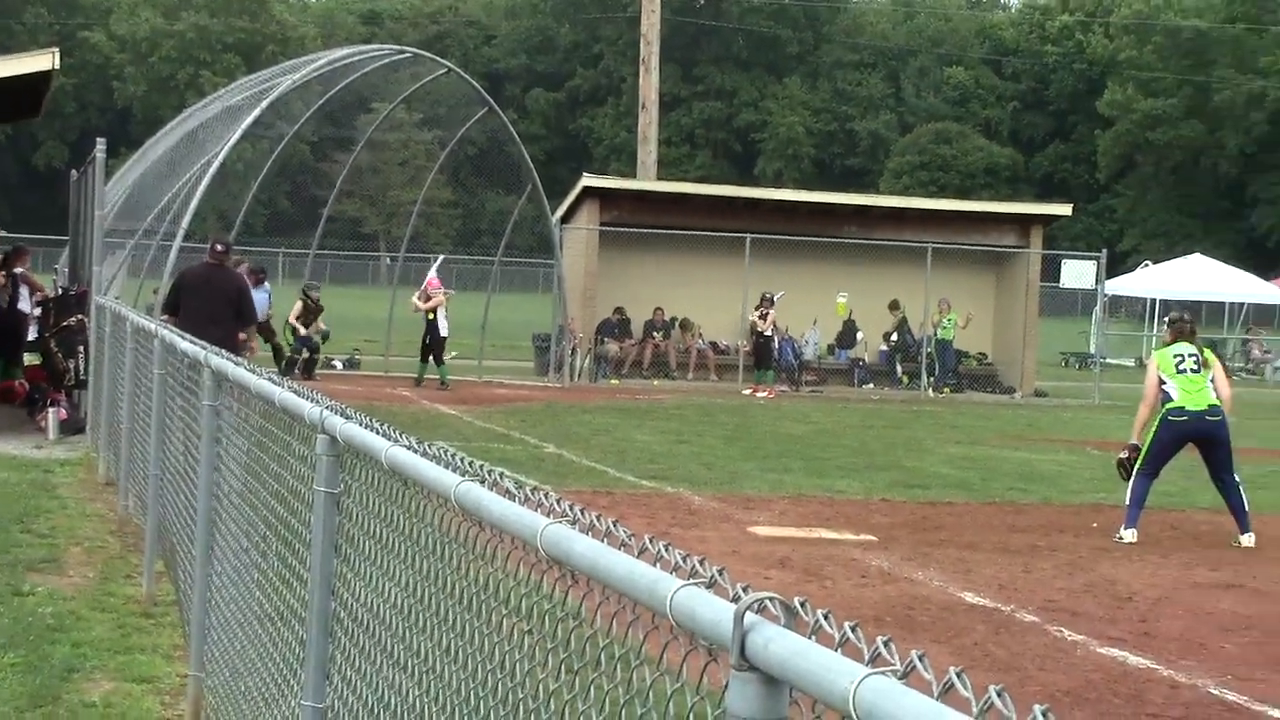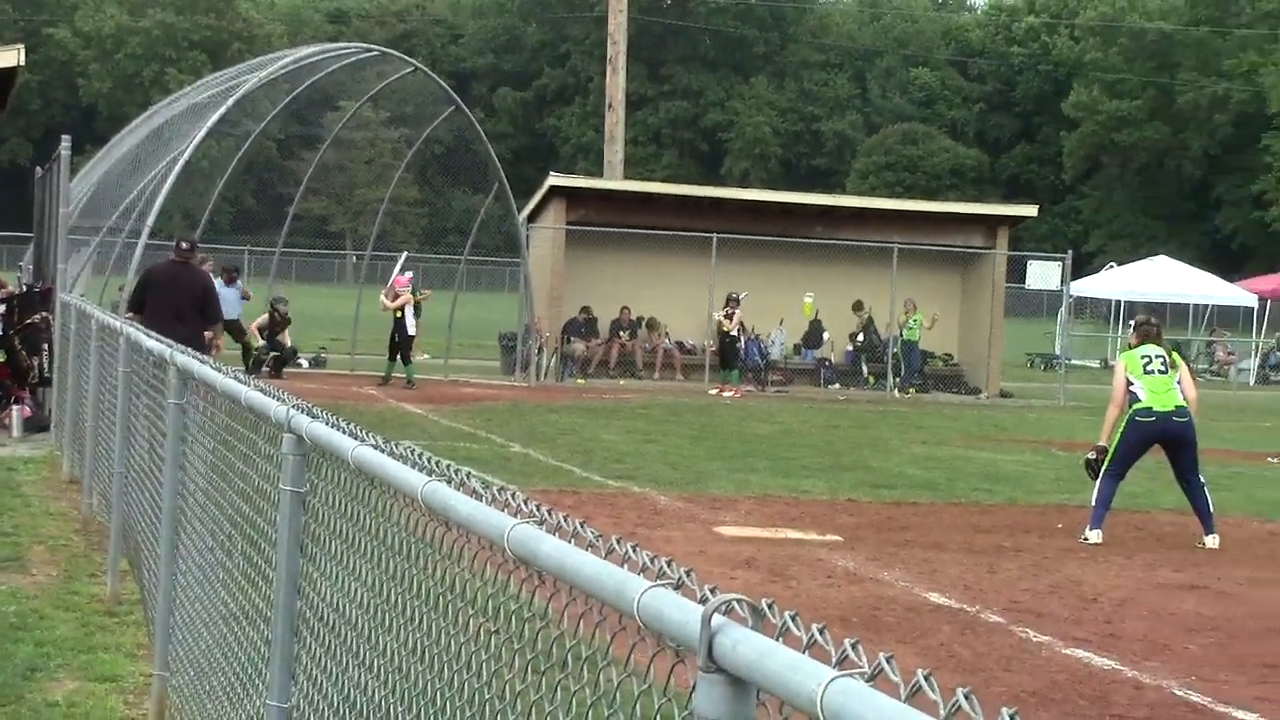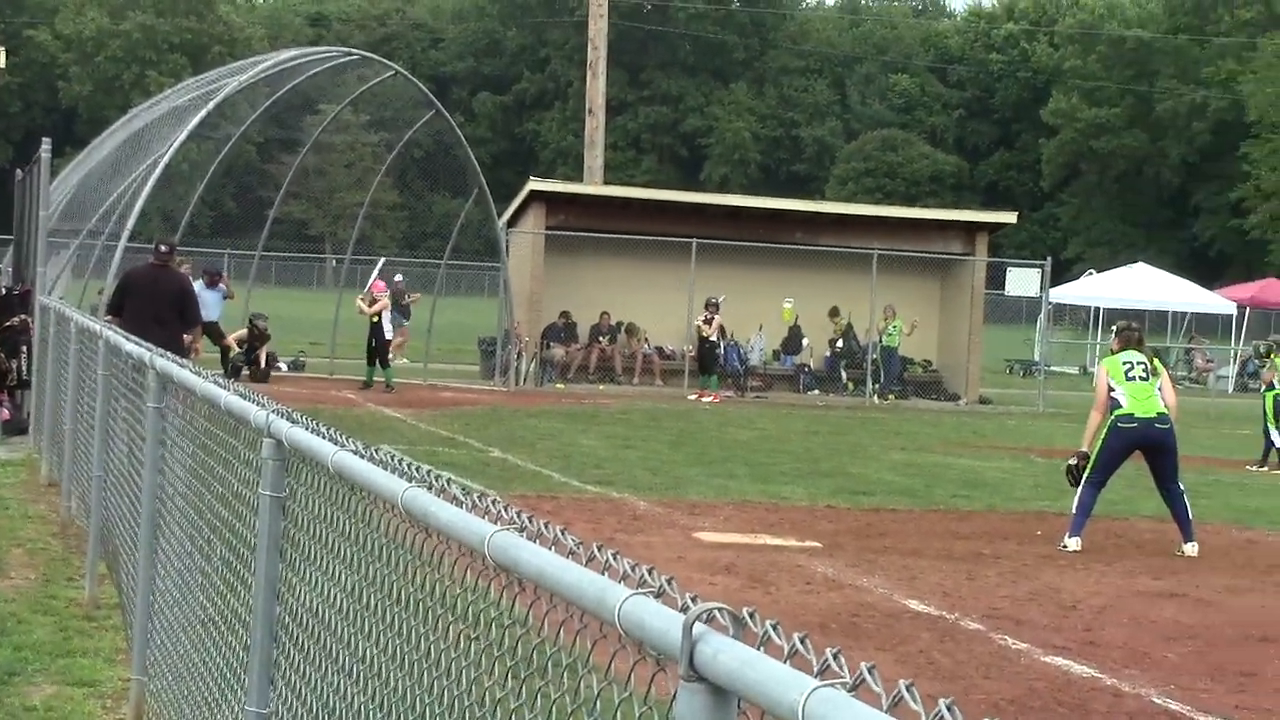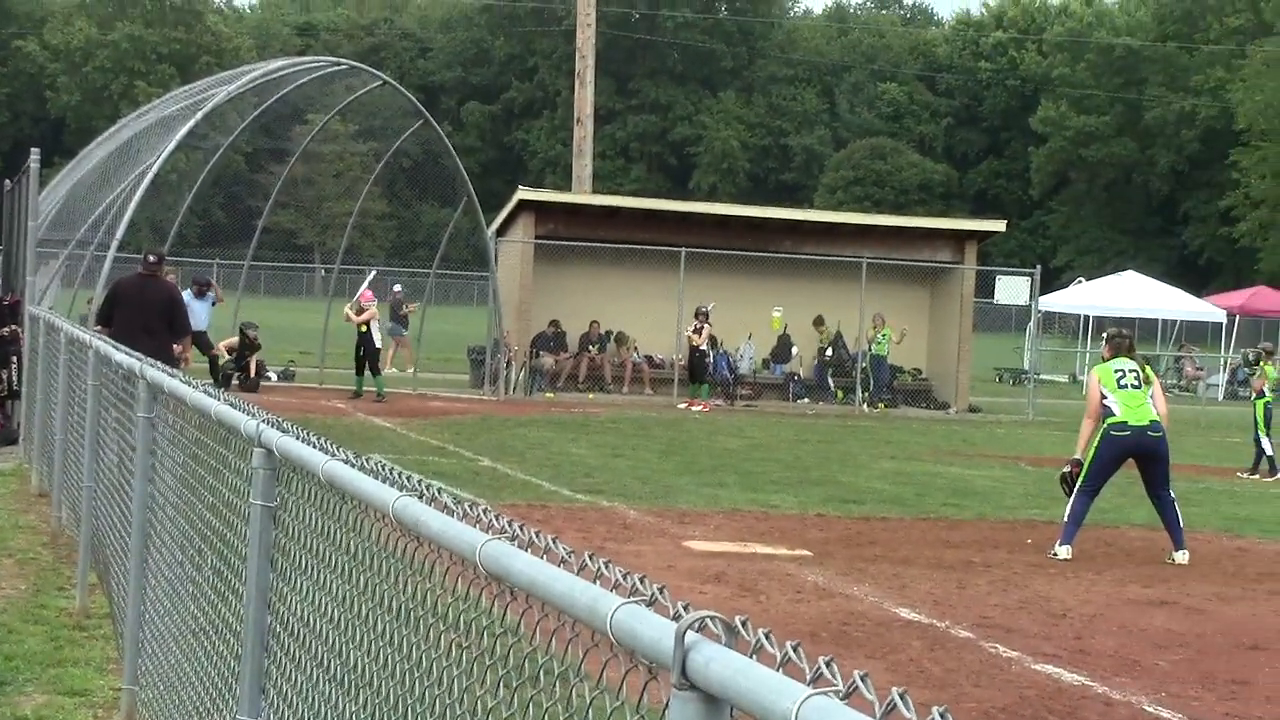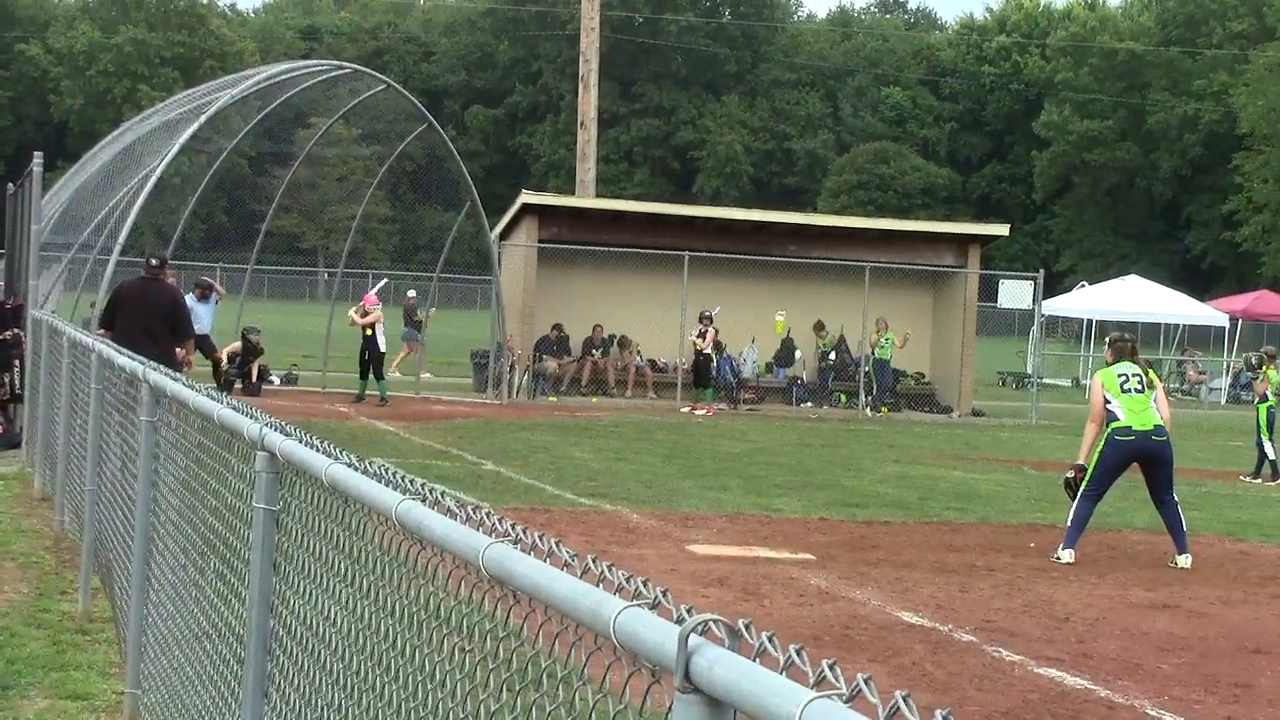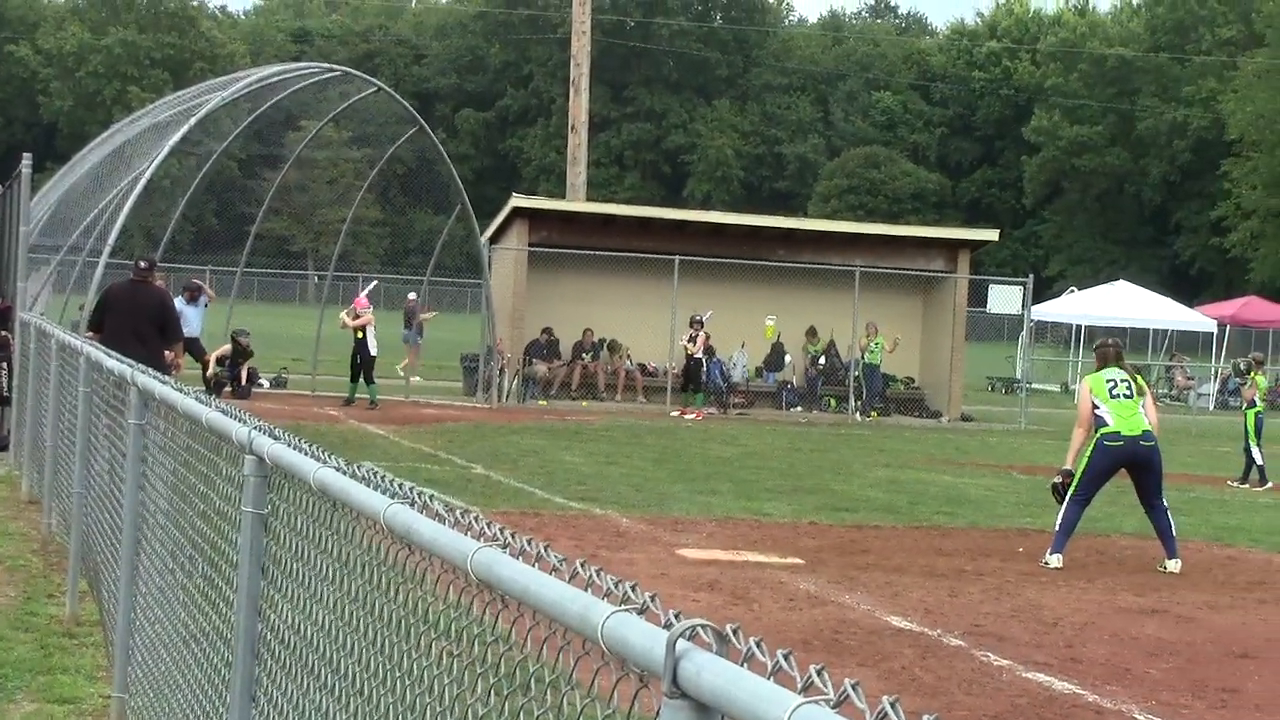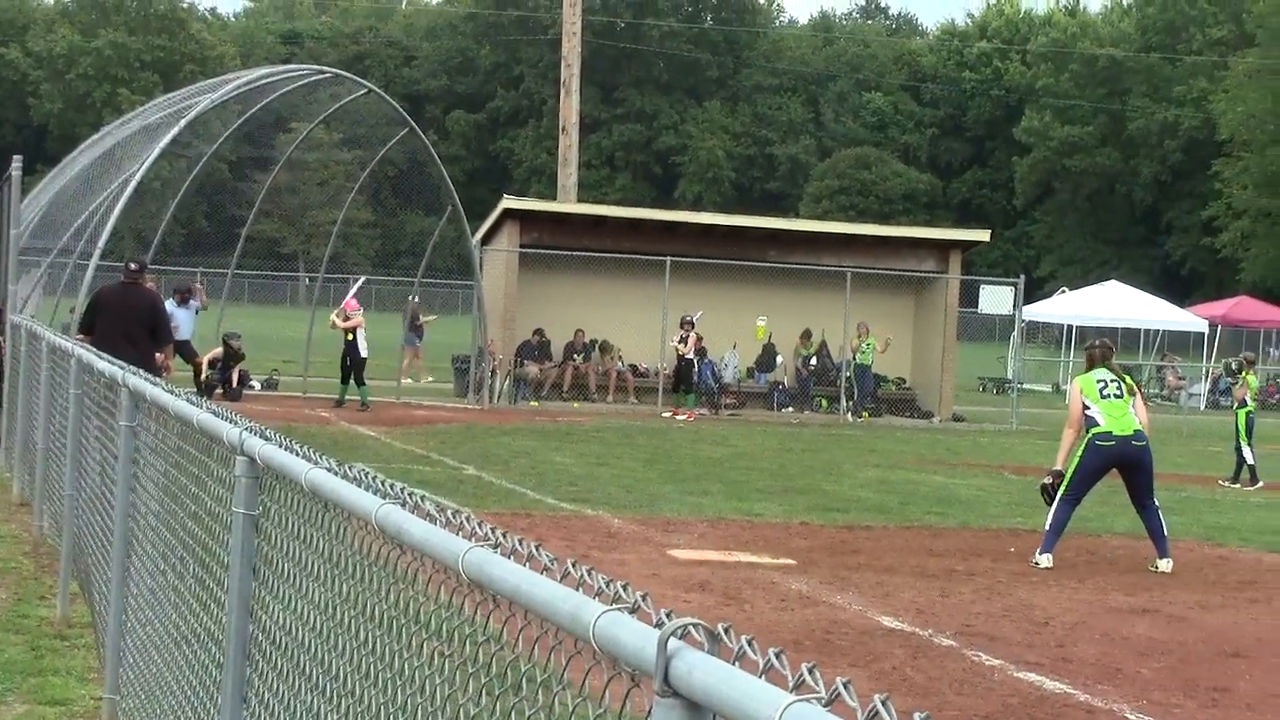
dt=0.2s
person 1, frame 1
left shoulder: (1158, 356)
right shoulder: (1208, 355)
left elbow: (1148, 403)
right elbow: (1226, 395)
left wrist: (1134, 441)
right wrist: (1216, 425)
left hip: (1176, 419)
right hip: (1212, 418)
left knee: (1144, 472)
right knee: (1226, 477)
left ankle: (1128, 529)
right ankle: (1246, 534)
person 1, frame 2
left shoulder: (1126, 358)
right shoulder: (1174, 357)
left elbow: (1116, 404)
right elbow: (1192, 397)
left wrist: (1102, 442)
right wrist: (1183, 428)
left hip: (1144, 419)
right hip: (1179, 419)
left knee: (1111, 473)
right knee: (1191, 478)
left ankle: (1094, 530)
right ankle: (1211, 535)
person 1, frame 3
left shoulder: (1107, 364)
right shoulder: (1155, 363)
left elbow: (1099, 410)
right elbow: (1172, 403)
left wrist: (1084, 448)
right wrist: (1162, 435)
left hip: (1125, 425)
right hip: (1160, 426)
left knee: (1092, 481)
right knee: (1171, 485)
left ankle: (1073, 537)
right ankle: (1189, 543)
person 1, frame 4
left shoulder: (1098, 371)
right shoulder: (1146, 370)
left elbow: (1091, 418)
right elbow: (1163, 412)
left wrist: (1078, 455)
right wrist: (1153, 443)
left hip: (1117, 433)
right hip: (1152, 434)
left knee: (1086, 489)
right knee: (1162, 493)
left ankle: (1064, 546)
right ankle: (1180, 551)
person 1, frame 5
left shoulder: (1102, 376)
right shoulder: (1149, 374)
left elbow: (1095, 422)
right elbow: (1166, 416)
left wrist: (1081, 460)
right wrist: (1156, 446)
left hip: (1122, 438)
right hip: (1156, 438)
left knee: (1090, 493)
right knee: (1165, 497)
left ankle: (1067, 549)
right ankle: (1183, 554)
person 1, frame 6
left shoulder: (1090, 381)
right shoulder: (1137, 380)
left elbow: (1083, 427)
right elbow: (1153, 421)
left wrist: (1068, 465)
right wrist: (1145, 452)
left hip: (1110, 443)
right hip: (1145, 443)
left knee: (1077, 498)
right knee: (1154, 502)
left ankle: (1054, 554)
right ankle: (1172, 559)
person 1, frame 7
left shoulder: (1080, 382)
right shoulder: (1126, 380)
left elbow: (1073, 428)
right elbow: (1144, 421)
left wrist: (1058, 466)
right wrist: (1135, 452)
left hip: (1101, 443)
right hip: (1136, 443)
left knee: (1067, 497)
right knee: (1146, 502)
left ankle: (1045, 554)
right ankle: (1164, 559)
